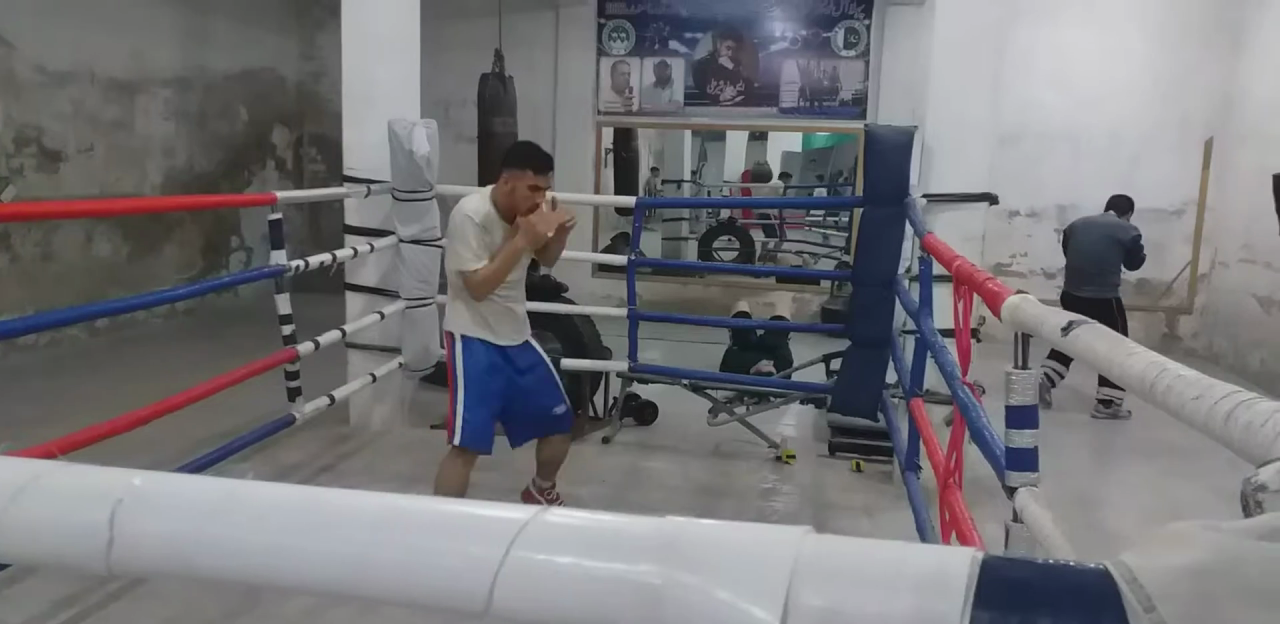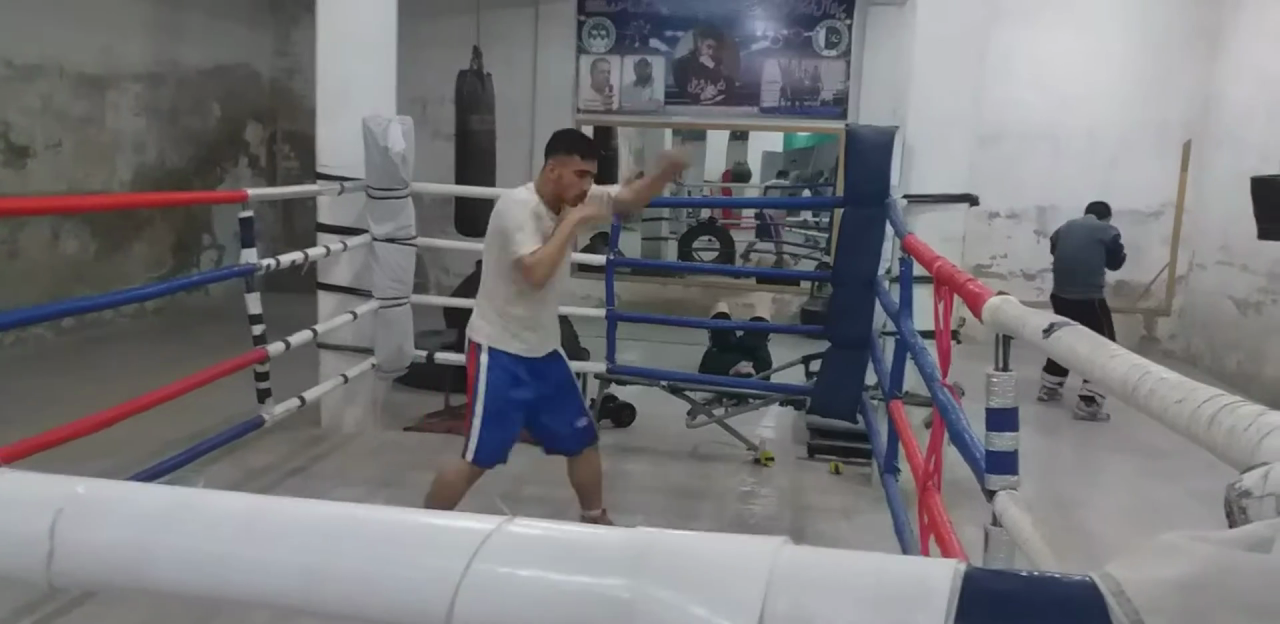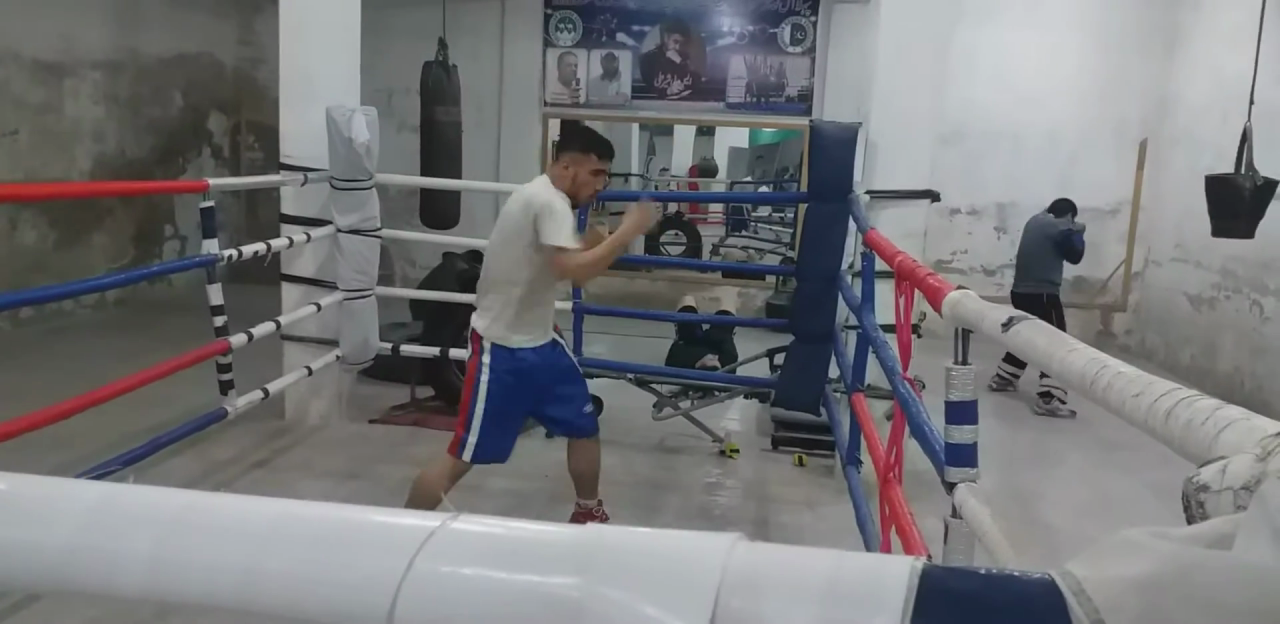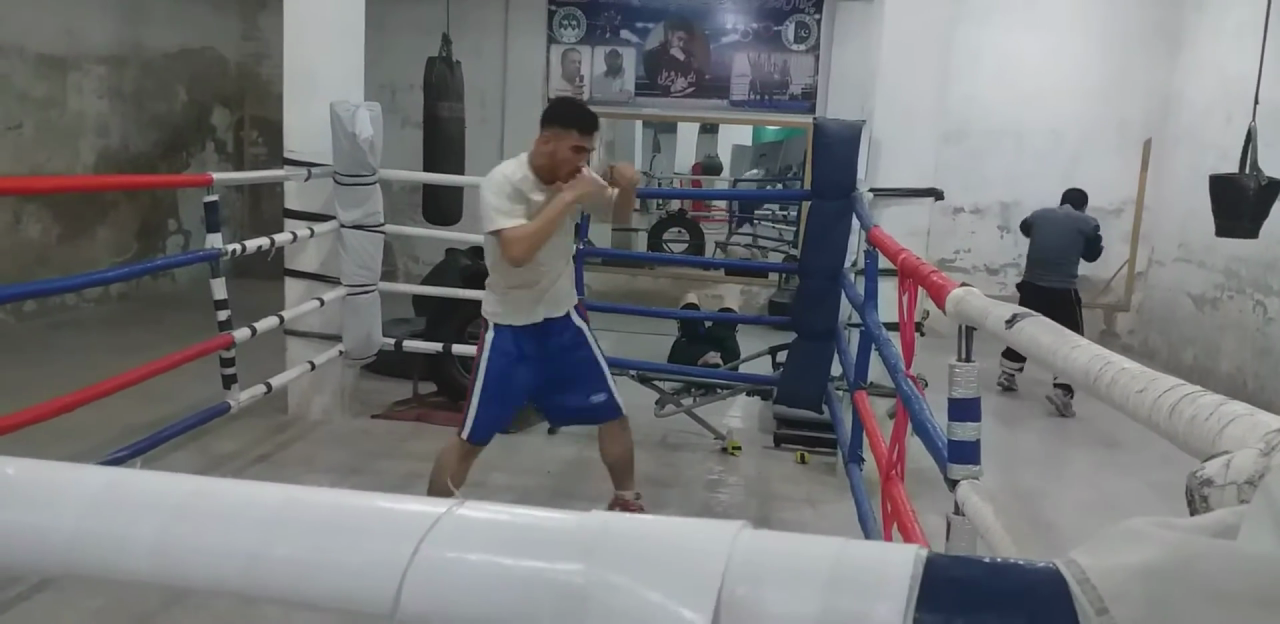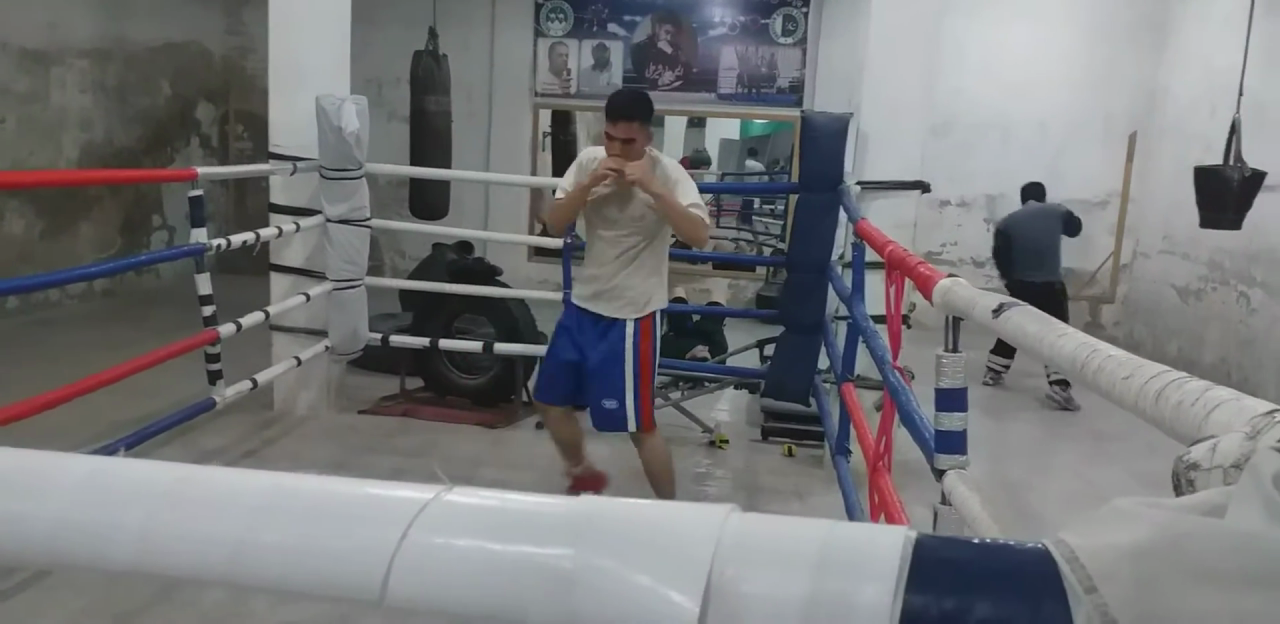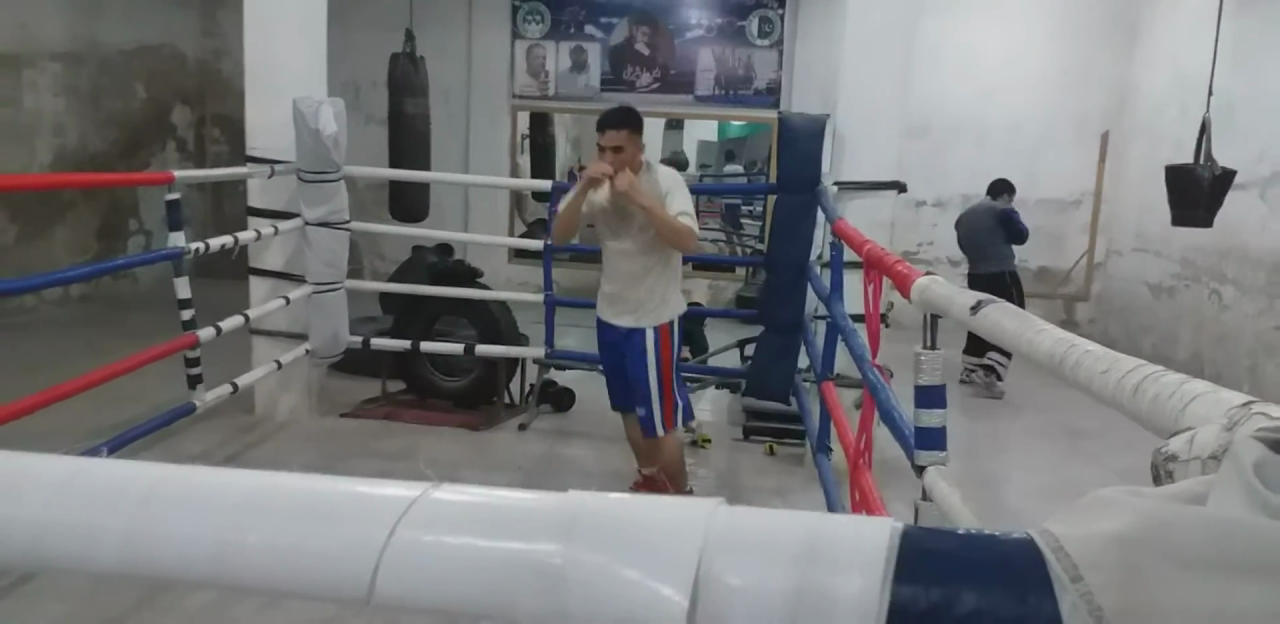
dt=0.5s
person 1, frame 1
left shoulder: (531, 210)
right shoulder: (470, 214)
left elbow: (546, 259)
right elbow: (478, 287)
left wrist: (560, 233)
right wrist: (522, 240)
left hip: (517, 339)
right hip: (472, 340)
left knee: (560, 424)
right knee: (466, 447)
left ankle: (540, 492)
person 1, frame 2
left shoulder: (579, 199)
right shoulder: (518, 206)
left elbow: (630, 201)
right elbow: (538, 274)
left wrist: (663, 170)
right wrist: (575, 222)
left hip: (543, 349)
right hip: (499, 351)
left knee: (583, 442)
right knee: (476, 460)
left ankle: (596, 524)
person 1, frame 3
left shoulder: (556, 201)
right shoulder: (546, 201)
right elbow: (574, 270)
left wrist: (613, 236)
right wrist: (630, 227)
left hip: (539, 340)
right hip: (501, 345)
left knee: (586, 430)
right knee: (463, 457)
left ankle: (588, 513)
person 1, frame 4
left shoulder: (572, 177)
right shoulder: (503, 182)
left elbow: (620, 214)
right elbow: (517, 251)
left wrist: (625, 187)
right wrist: (565, 198)
left hip: (560, 319)
right hip: (510, 324)
left knee: (612, 416)
right knee: (471, 438)
left ankle: (625, 504)
person 1, frame 5
left shoulder: (667, 173)
right shoulder: (589, 161)
left elbow: (699, 236)
right elbow: (554, 225)
left wrist: (652, 188)
right wrist: (588, 185)
left hip: (633, 314)
right hip: (583, 305)
left knee: (638, 424)
right knee: (551, 403)
right ankle: (582, 475)
person 1, frame 6
left shoulder: (665, 181)
right shoulder: (593, 182)
left elbow: (687, 243)
right elbow: (558, 236)
left wrist: (641, 199)
right wrist: (582, 190)
left hip: (654, 318)
right hip: (611, 315)
left knee: (659, 422)
right knee: (631, 410)
left ankle: (681, 493)
right ankle: (650, 479)
person 2, frame 1
left shoulder: (1078, 224)
right shoulder: (1127, 231)
left elbow: (1067, 250)
right elbow: (1134, 263)
left hip: (1072, 294)
right hip: (1104, 299)
left ankle: (1044, 379)
right ankle: (1107, 403)
person 2, frame 2
left shoulder: (1065, 228)
right shoulder: (1108, 231)
left elbow: (1055, 250)
right elbow: (1116, 262)
left hip: (1061, 296)
right hip: (1089, 299)
left ankle: (1049, 388)
right ankle: (1088, 402)
person 2, frame 3
left shoulder: (1035, 221)
right shoulder: (1062, 228)
right elbow: (1074, 255)
right wrist: (1077, 233)
left hip: (1020, 292)
right hip: (1043, 295)
left ankle: (1002, 378)
right ankle: (1048, 399)
person 2, frame 4
left shoulder: (1041, 214)
right shoulder: (1088, 223)
left elbow: (1025, 228)
right elbow: (1092, 254)
left hip: (1031, 285)
right hip: (1063, 290)
left ankle: (1007, 376)
right ankle: (1062, 390)
person 2, frame 5
left shoulder: (1007, 223)
right shoulder: (1058, 212)
left elbow: (1001, 255)
right elbow: (1076, 229)
left wrist: (1006, 275)
left hip: (1019, 285)
right hip: (1051, 285)
left ankle: (993, 372)
right ankle: (1060, 386)
person 2, frame 6
left shoulder: (965, 216)
right shoulder: (1002, 211)
right elbow: (1020, 236)
right wrist: (1018, 222)
left hip: (976, 276)
right hip: (1001, 276)
left ankle: (970, 370)
right ankle: (988, 374)
